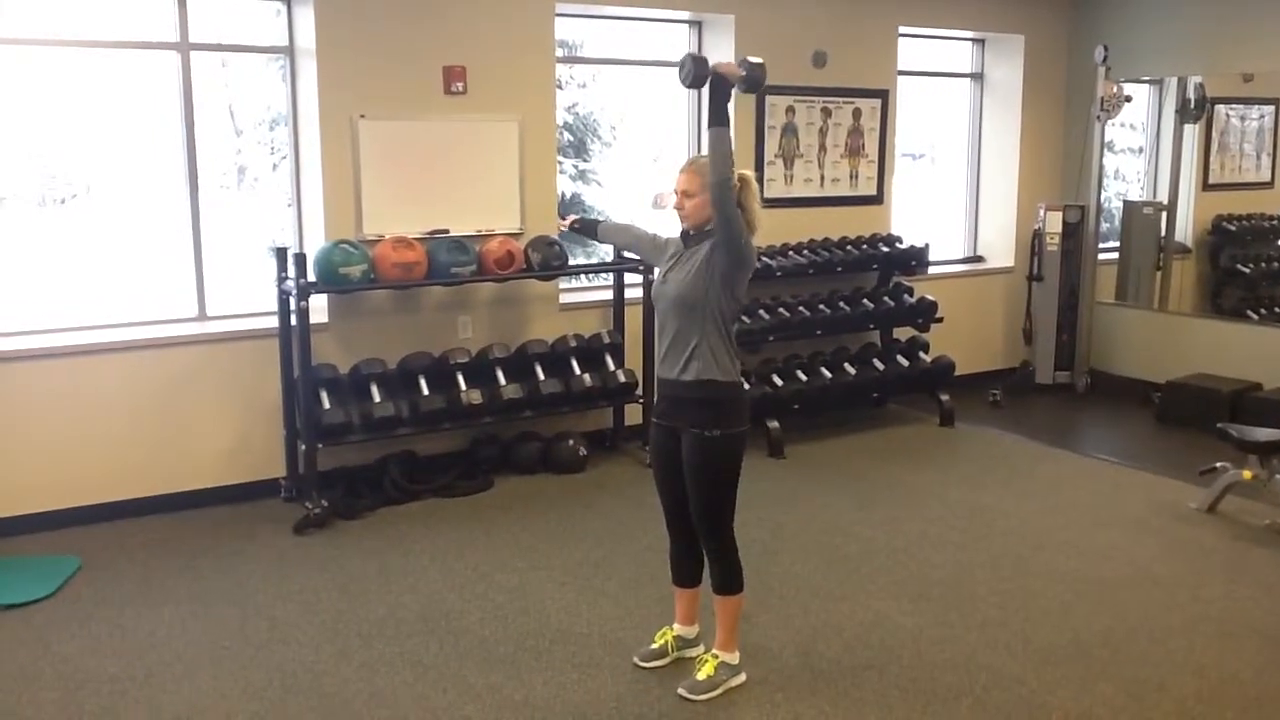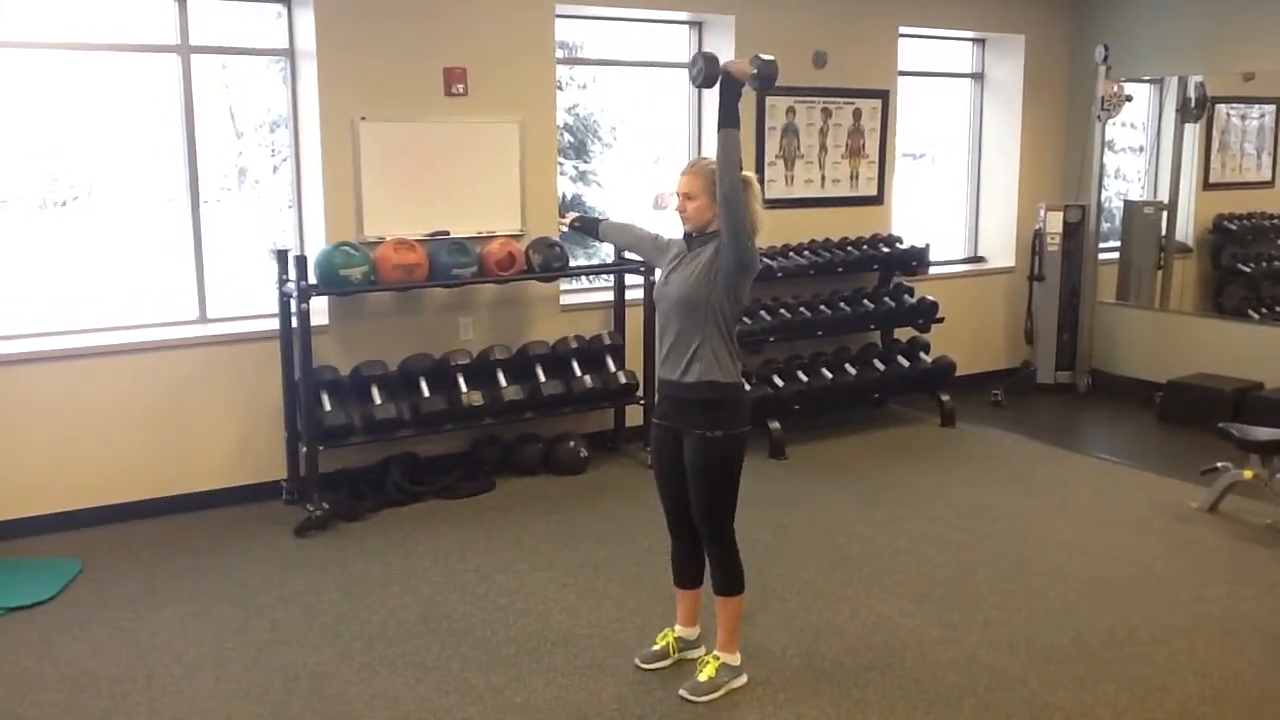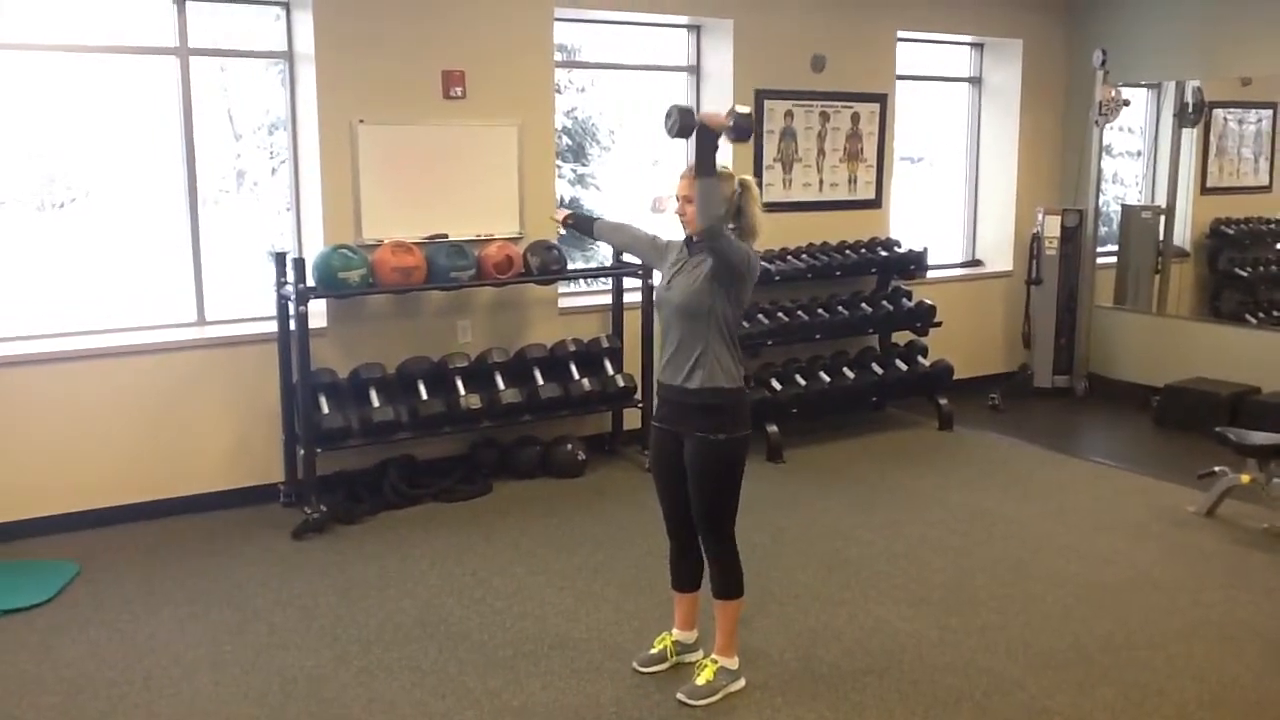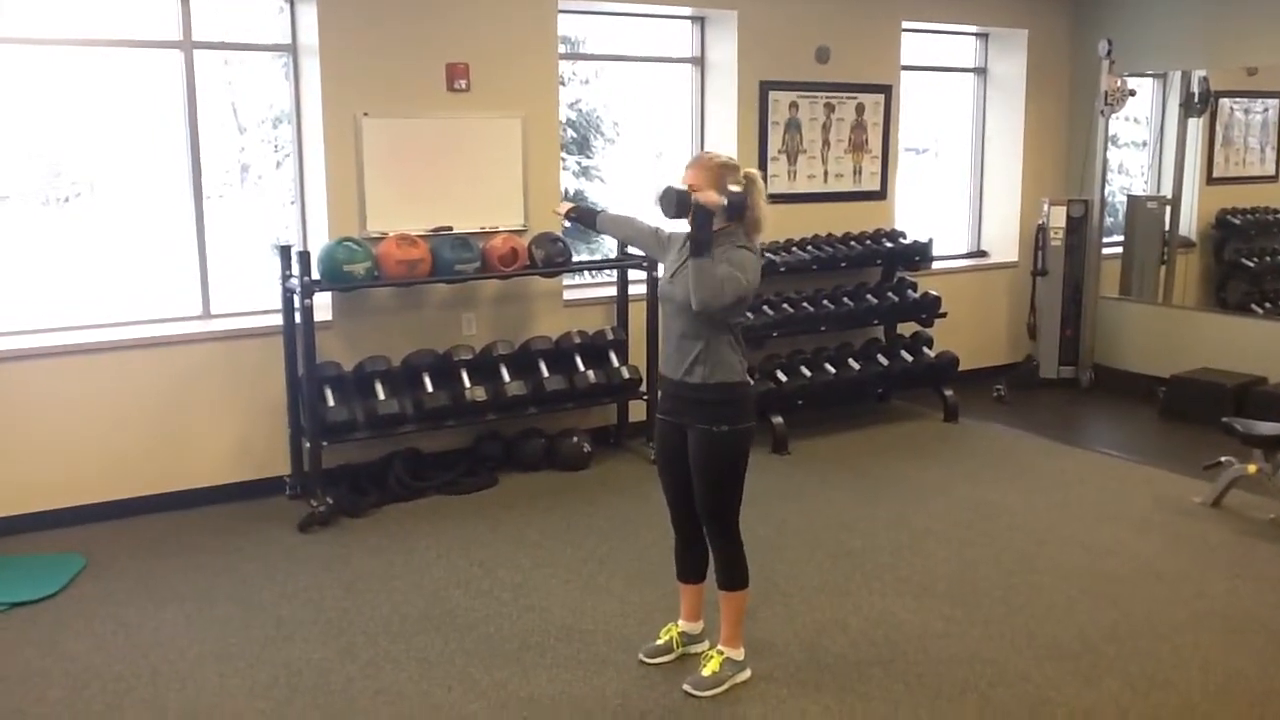
dt=0.5s
person 1, frame 1
left shoulder: (730, 253)
right shoulder: (675, 249)
left elbow: (725, 183)
right elbow: (628, 236)
left wrist: (719, 101)
right wrist: (580, 224)
left hip: (713, 409)
right hip: (670, 404)
left knee: (714, 533)
right knee: (679, 528)
left ankle: (727, 657)
right ankle: (683, 633)
person 1, frame 2
left shoulder: (733, 255)
right shoulder: (677, 251)
left elbow: (733, 181)
right elbow: (630, 235)
left wrist: (730, 100)
right wrist: (580, 222)
left hip: (714, 410)
right hip: (670, 406)
left knee: (714, 533)
right knee: (681, 529)
left ankle: (728, 658)
right ankle: (685, 634)
person 1, frame 3
left shoulder: (737, 258)
right shoulder: (676, 253)
left elbow: (713, 227)
right elbow: (627, 236)
left wrist: (709, 146)
right wrist: (576, 220)
left hip: (717, 415)
right hip: (671, 409)
left knee: (715, 537)
right knee: (679, 533)
left ankle: (727, 662)
right ankle: (683, 635)
person 1, frame 4
left shoulder: (741, 257)
right shoulder: (678, 244)
left elbow: (706, 299)
right elbow: (631, 228)
left wrist: (702, 227)
right wrist: (579, 214)
left hip: (720, 407)
right hip: (674, 401)
left knee: (720, 529)
right knee: (685, 525)
left ankle: (732, 653)
right ankle: (689, 628)
